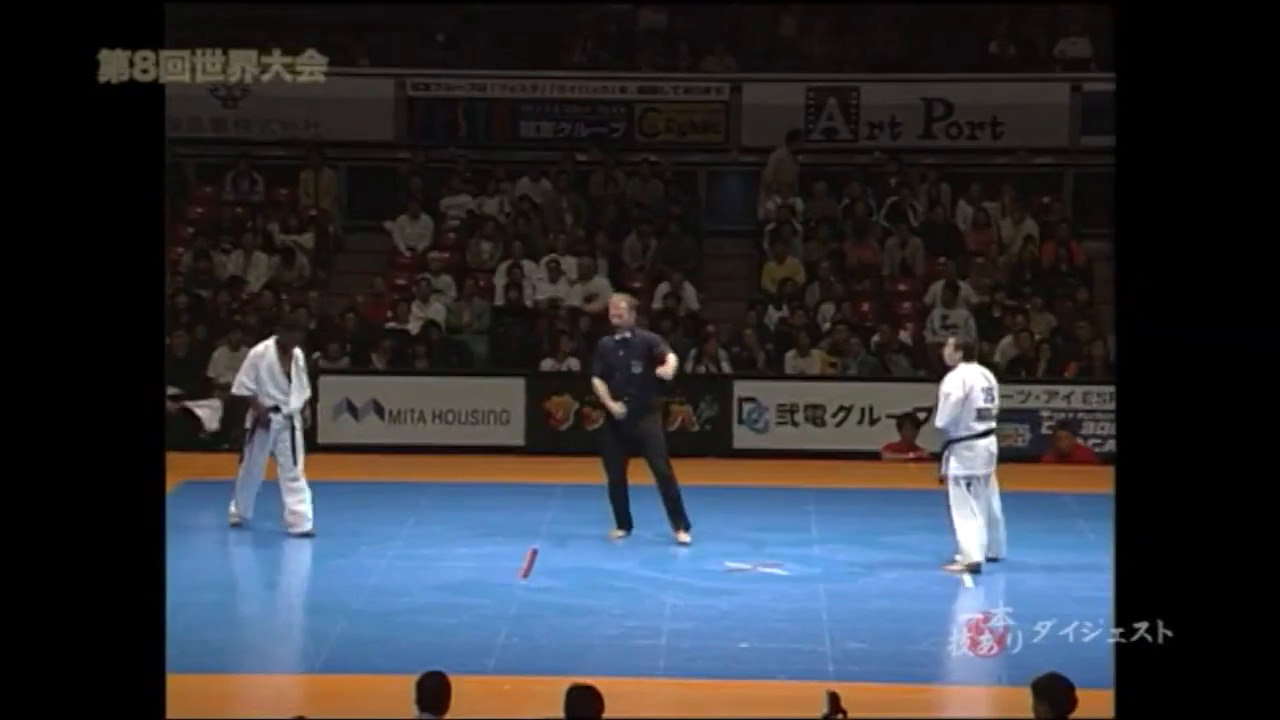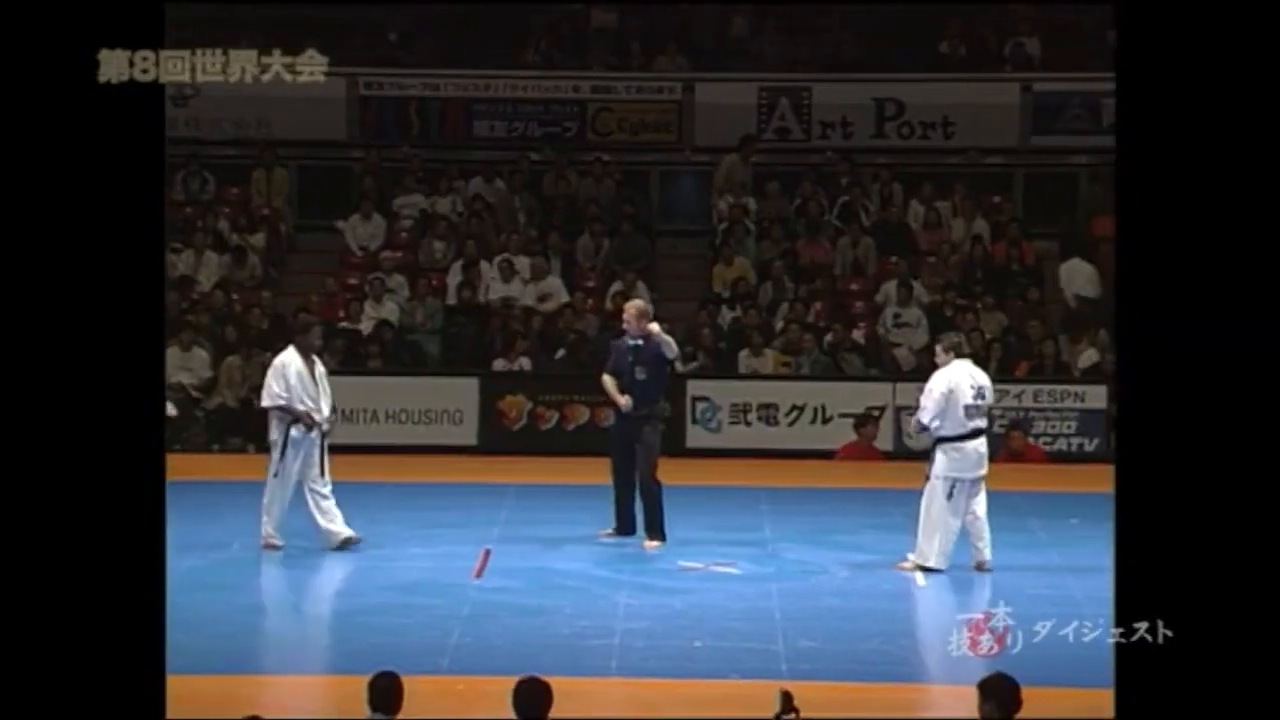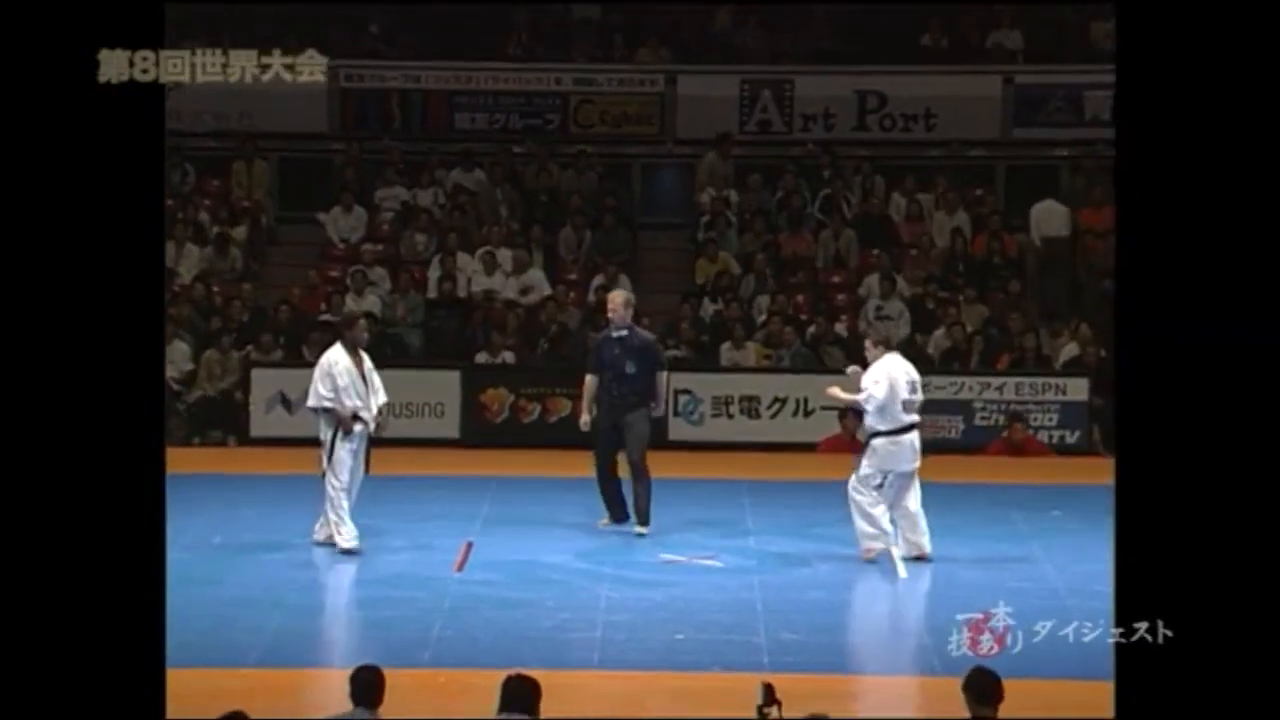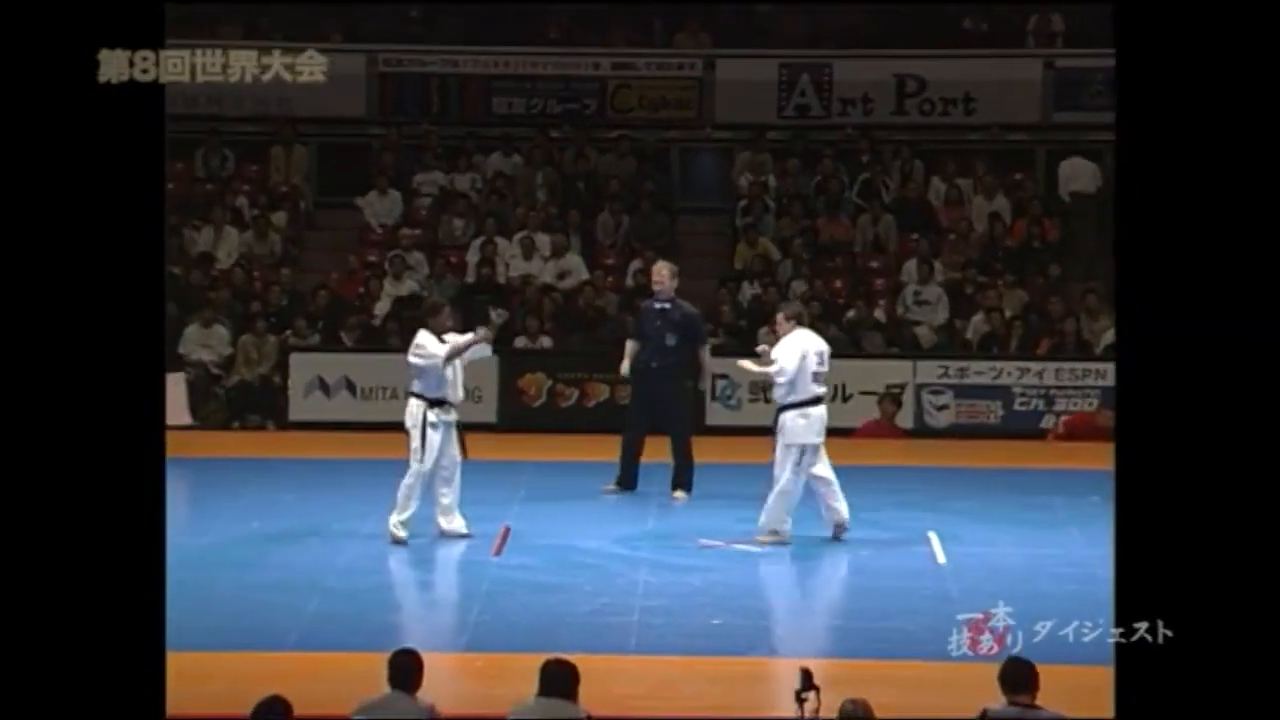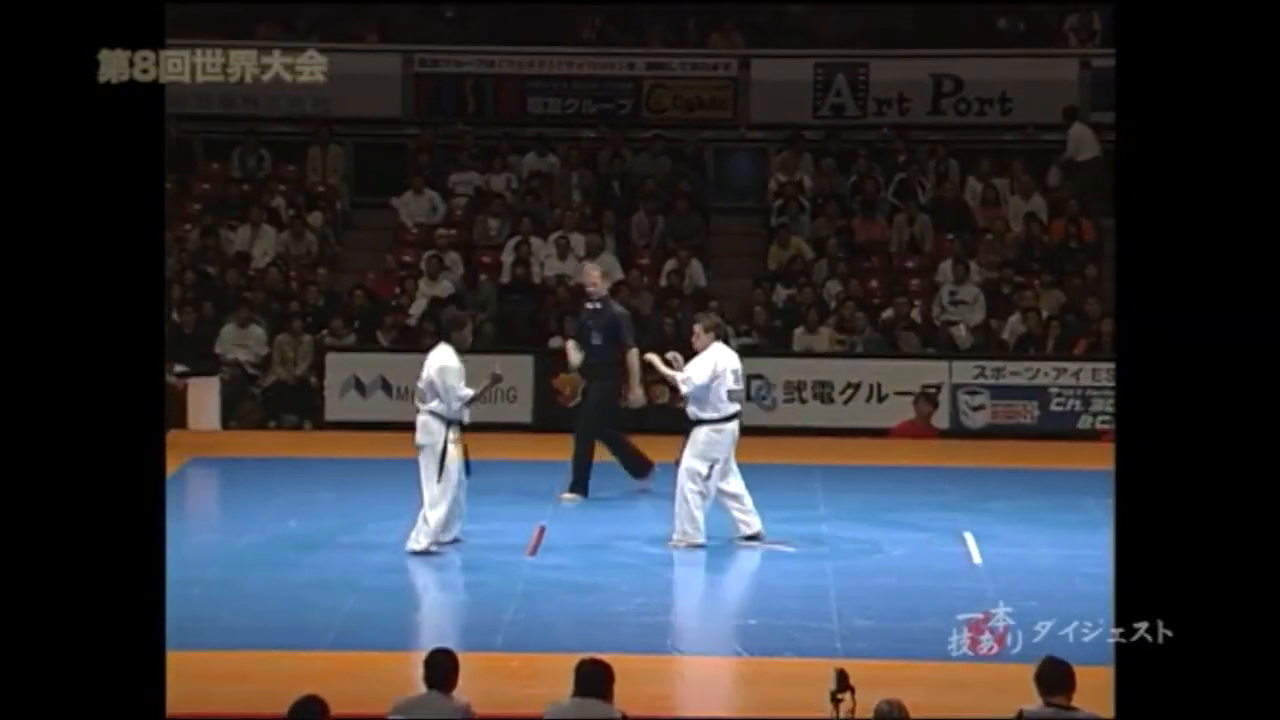
dt=1s
person 1, frame 1
left shoulder: (648, 340)
right shoulder: (605, 345)
left elbow: (670, 356)
right elbow: (597, 379)
left wrist: (668, 367)
right wrist: (610, 404)
left hip: (645, 413)
right hip: (617, 415)
left knee: (662, 469)
right knee: (615, 473)
left ankle: (680, 526)
right ankle: (623, 524)
person 1, frame 2
left shoulder: (656, 346)
right shoulder: (621, 345)
left elbow: (673, 352)
right elbow: (607, 376)
left wrist: (660, 335)
right wrist: (618, 398)
left hip: (648, 419)
right hip: (624, 417)
left knee: (646, 476)
right knee: (621, 474)
left ankle: (655, 534)
right ankle: (624, 526)
person 1, frame 3
left shoulder: (646, 341)
right shoulder: (603, 340)
left elbow: (660, 371)
right elbow: (592, 375)
left wrist: (659, 402)
right wrist: (585, 410)
left hip: (636, 409)
right hip: (608, 409)
left knee: (637, 462)
right knee: (604, 464)
left ankle: (642, 520)
right ankle: (617, 514)
person 1, frame 4
left shoulder: (688, 313)
right shoulder: (646, 309)
left elbow: (702, 347)
right elbow: (634, 339)
left wrist: (704, 378)
right wrist: (627, 361)
left hip: (674, 381)
right hip: (645, 377)
left knee: (680, 434)
right knee: (633, 430)
left ankle: (681, 485)
right ankle: (625, 481)
person 1, frame 5
left shoulder: (617, 313)
right shoulder: (587, 312)
left elbow: (631, 350)
right elbow: (572, 340)
left wrist: (636, 385)
right wrist: (572, 353)
left hip: (606, 380)
right hip: (592, 379)
left knee: (585, 432)
right knee: (606, 433)
left ankle: (578, 488)
right ankle: (643, 467)
person 2, frame 1
left shoulder: (955, 378)
right shoulder: (987, 375)
left elbow: (944, 420)
right elbow: (992, 411)
left wrist: (949, 434)
left hip: (965, 449)
right hip: (987, 443)
left knee: (966, 507)
right knee: (988, 503)
left ankle: (972, 557)
right ankle: (993, 549)
person 2, frame 2
left shoulder: (944, 376)
right shoulder: (982, 376)
left elbow: (927, 414)
left wrist: (917, 423)
left hip: (953, 450)
right hip: (977, 447)
left knee: (938, 506)
right knee: (975, 506)
left ankle: (926, 559)
right ankle: (982, 558)
person 2, frame 3
left shoulder: (881, 369)
right shoulder: (907, 367)
left elbow: (871, 401)
left wrist: (842, 396)
right wrist: (863, 380)
left hip: (888, 442)
right hip: (908, 438)
left knee: (862, 489)
right knee: (906, 498)
left ankle: (876, 542)
right ankle: (919, 547)
person 2, frame 4
left shoulder: (793, 342)
right shoulder: (818, 342)
left elbow: (783, 372)
left wrist: (754, 368)
right wrist: (771, 356)
left hip: (797, 415)
right hip: (814, 411)
left knee: (786, 473)
right knee: (818, 468)
left ankle: (775, 527)
right ankle: (838, 517)
person 2, frame 5
left shoulder: (710, 357)
right shoulder: (730, 356)
left elbow: (688, 384)
left wrist: (660, 366)
right wrist: (681, 367)
left hip: (711, 430)
right hip: (725, 426)
left knee: (690, 479)
right knee: (728, 482)
left ankle: (689, 535)
right ankle: (751, 528)
person 3, frame 1
left shoulder: (298, 355)
right shoulder: (259, 353)
right elbow: (244, 388)
left wrist: (304, 410)
right wrist: (260, 411)
left hip: (290, 421)
right hip: (265, 420)
left knee: (294, 472)
right knee: (251, 470)
left ankle: (299, 523)
right ankle: (239, 513)
person 3, frame 2
left shoulder: (315, 362)
right shoulder: (283, 362)
right elbow: (274, 400)
left wrist: (328, 415)
right wrist: (300, 416)
left hip: (315, 431)
right hip: (291, 432)
left knee: (320, 485)
right knee: (280, 485)
left ankle: (339, 533)
right ankle: (270, 535)
person 3, frame 3
left shoulder: (363, 358)
right shoulder: (331, 360)
left elbow: (375, 390)
right elbow: (319, 398)
left wrist: (379, 415)
right wrist: (342, 418)
left hip: (361, 427)
right hip: (339, 430)
left knee: (352, 484)
right knee: (338, 484)
left ankle: (325, 532)
right ankle: (345, 539)
person 3, frame 4
left shoulder: (449, 340)
right shoulder: (422, 343)
left elbow: (479, 343)
right elbow: (445, 357)
left wrist: (492, 325)
right wrist: (473, 340)
left hip: (445, 413)
right hip: (426, 414)
left knee: (449, 469)
right knee: (420, 469)
left ankle: (450, 523)
right ankle: (398, 523)
person 3, frame 5
left shoulder: (445, 355)
right shoulder: (446, 362)
right elbow: (459, 401)
right wrist: (489, 385)
left hip: (444, 428)
right hip: (438, 429)
left knee: (454, 483)
right knee: (441, 487)
left ankle: (445, 532)
right ankle: (420, 541)
